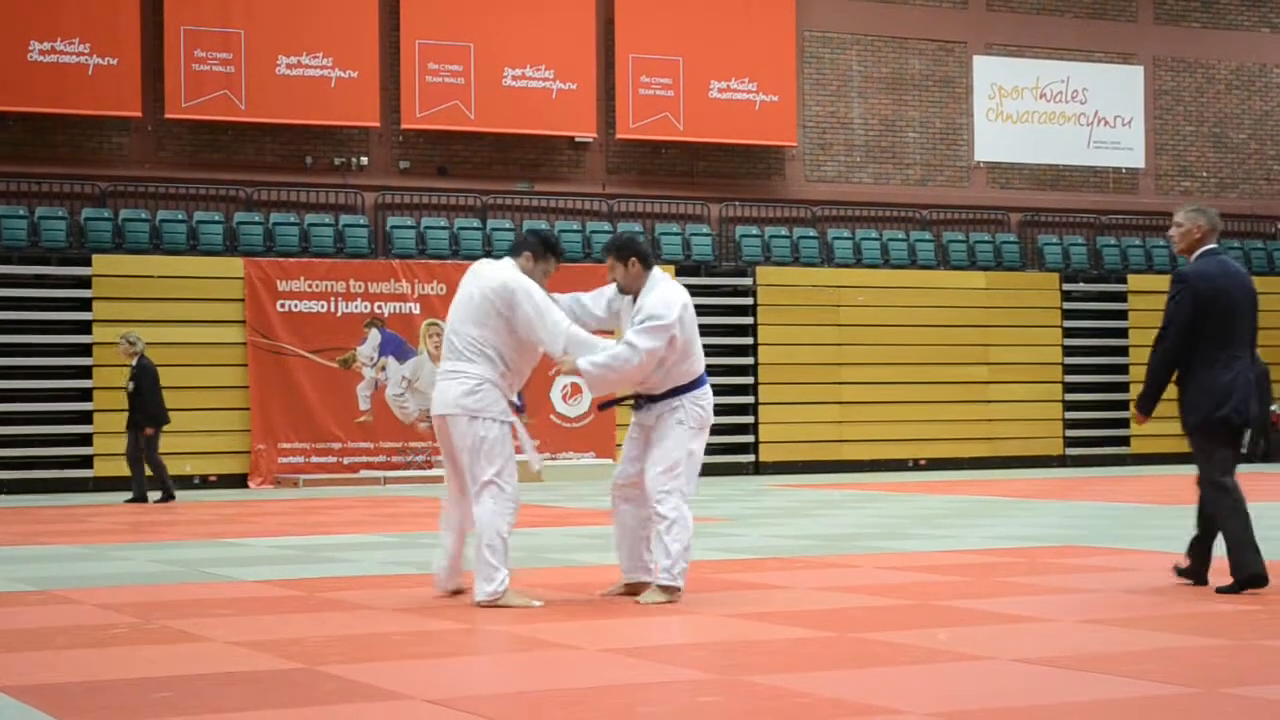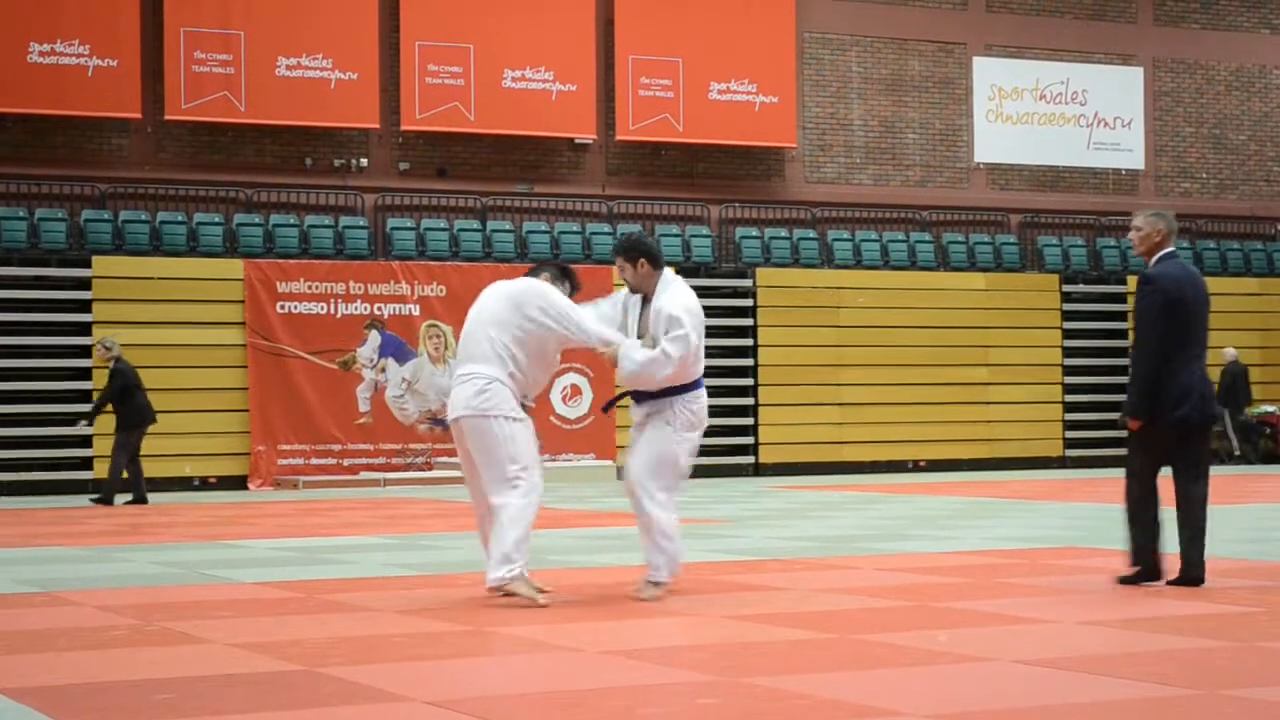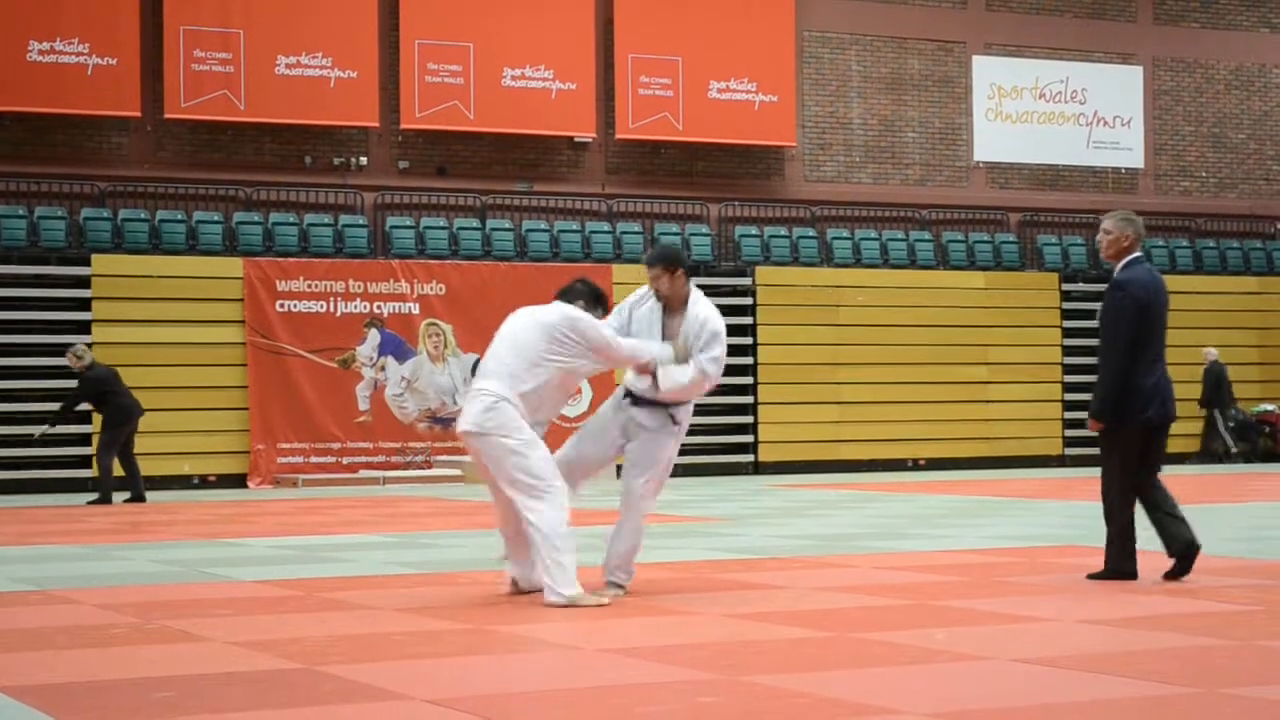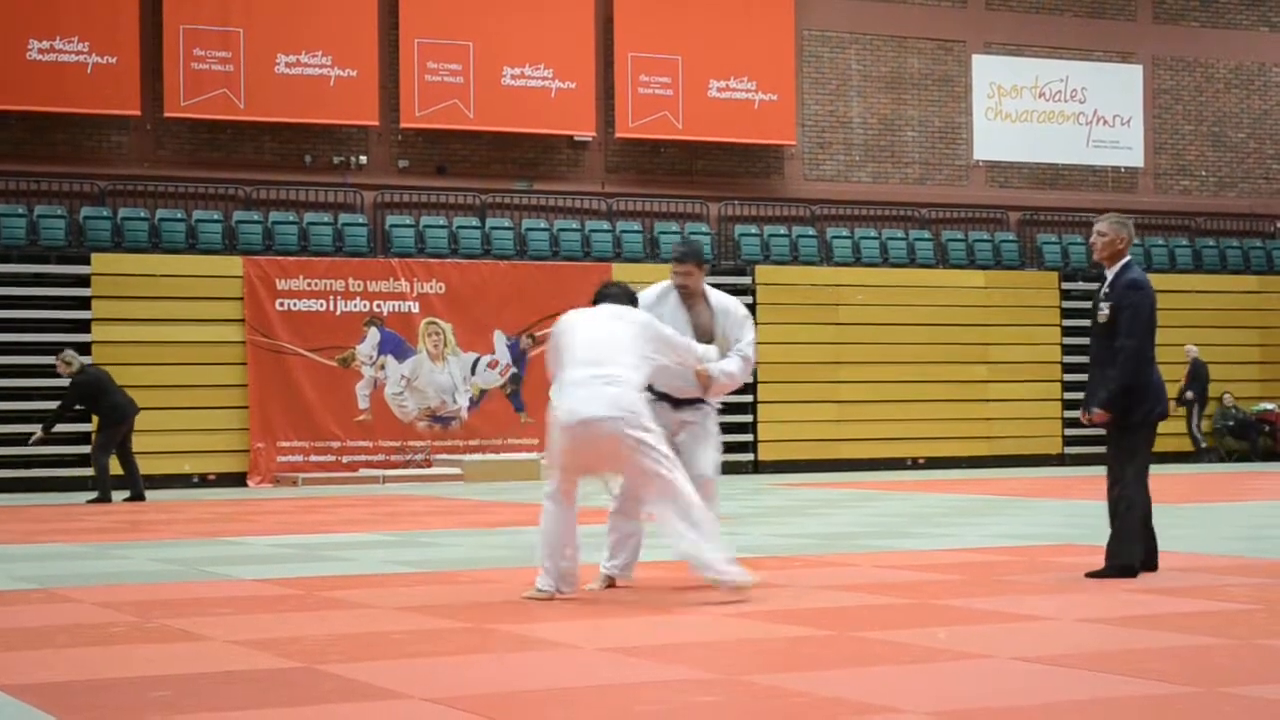
dt=0.4s
person 1, frame 1
left shoulder: (1190, 277)
right shoulder: (1240, 275)
left elbow: (1169, 346)
right elbow: (1249, 340)
left wrist: (1146, 402)
left hip: (1207, 398)
right hip: (1239, 396)
left knee: (1218, 483)
right knee: (1214, 480)
left ankle: (1249, 567)
right ankle: (1197, 563)
person 1, frame 2
left shoulder: (1154, 278)
right shoulder: (1193, 276)
left elbow: (1146, 350)
left wrist: (1137, 407)
left hip: (1166, 399)
right hip: (1197, 395)
left knee: (1141, 479)
right knee: (1192, 481)
left ankle: (1147, 562)
right ankle: (1192, 566)
person 1, frame 3
left shoulder: (1123, 284)
right shoulder: (1153, 279)
left elbow: (1113, 355)
left wrist: (1100, 410)
left hip: (1130, 402)
right hip: (1156, 397)
left knee: (1118, 483)
right knee: (1145, 477)
left ankle: (1120, 562)
right ankle: (1180, 540)
person 1, frame 4
left shoulder: (1133, 285)
right shoulder: (1112, 283)
left elbow: (1132, 351)
left wrist: (1107, 402)
right wrist: (1094, 398)
left hip: (1134, 401)
right hip: (1124, 400)
left knee: (1125, 480)
right knee: (1129, 478)
left ankle: (1123, 559)
right ankle: (1142, 553)
person 2, frame 1
left shoulder: (666, 301)
right shoulder: (630, 293)
left elbow: (632, 358)
right elbow: (589, 308)
left wrist: (581, 366)
left hip: (683, 406)
right hip: (651, 406)
left knee: (665, 489)
right knee: (628, 488)
left ankle: (668, 581)
right ankle: (637, 577)
person 2, frame 2
left shoulder: (679, 304)
right shoulder: (636, 295)
left elbow: (669, 363)
right elbow: (605, 315)
left wrist: (623, 354)
left hip: (678, 406)
right hip: (651, 404)
left knee: (649, 483)
right knee: (640, 483)
left ankle: (660, 574)
right ankle: (660, 565)
person 2, frame 3
left shoulder: (708, 320)
right shoulder: (642, 299)
left elbow: (704, 374)
right elbow: (611, 334)
left wrist: (660, 376)
left hip: (666, 418)
right hip: (626, 404)
left knee: (637, 495)
right knee: (569, 463)
left ankle: (617, 578)
person 2, frame 4
left shoulder: (729, 309)
right shoulder: (654, 299)
left elbow: (743, 358)
left wrist: (713, 375)
left hip: (698, 411)
right hip: (655, 406)
left knee: (703, 480)
right knee: (633, 489)
right ankle: (613, 570)
person 3, frame 1
left shoulder: (483, 271)
right shoulder: (514, 284)
right elbow: (562, 336)
left hip: (449, 397)
right hip: (477, 399)
left knee: (463, 493)
right knee: (495, 492)
left ankle: (450, 576)
right ankle: (492, 588)
person 3, frame 2
left shoulder: (500, 291)
right shoulder: (536, 290)
right elbow: (589, 329)
left hip: (466, 401)
right hip: (490, 400)
left knee: (491, 494)
right knee: (522, 486)
left ankle: (508, 572)
right ankle: (506, 572)
person 3, frame 3
left shoulder: (525, 315)
right shoulder: (572, 320)
right elbow: (623, 352)
right wrist: (670, 352)
left hip: (476, 416)
right hip: (500, 417)
left knee: (520, 500)
right knee: (546, 497)
left ankle: (524, 575)
right ankle: (562, 589)
person 3, frame 4
left shoulder: (567, 322)
right shoulder: (640, 320)
left elbow: (555, 370)
right elbow: (693, 353)
right wrist: (707, 368)
left hip: (570, 411)
right hip: (623, 410)
left knee: (559, 493)
right knee: (675, 490)
left ankle: (551, 582)
right ankle: (723, 572)
